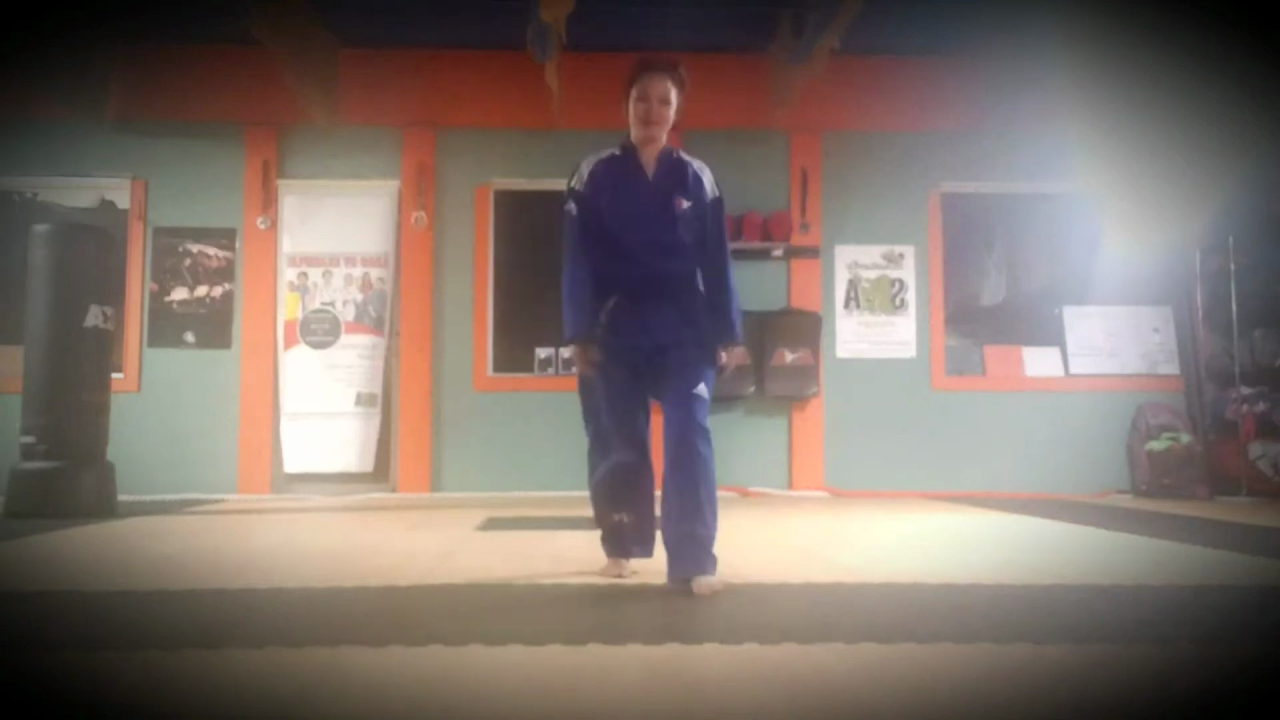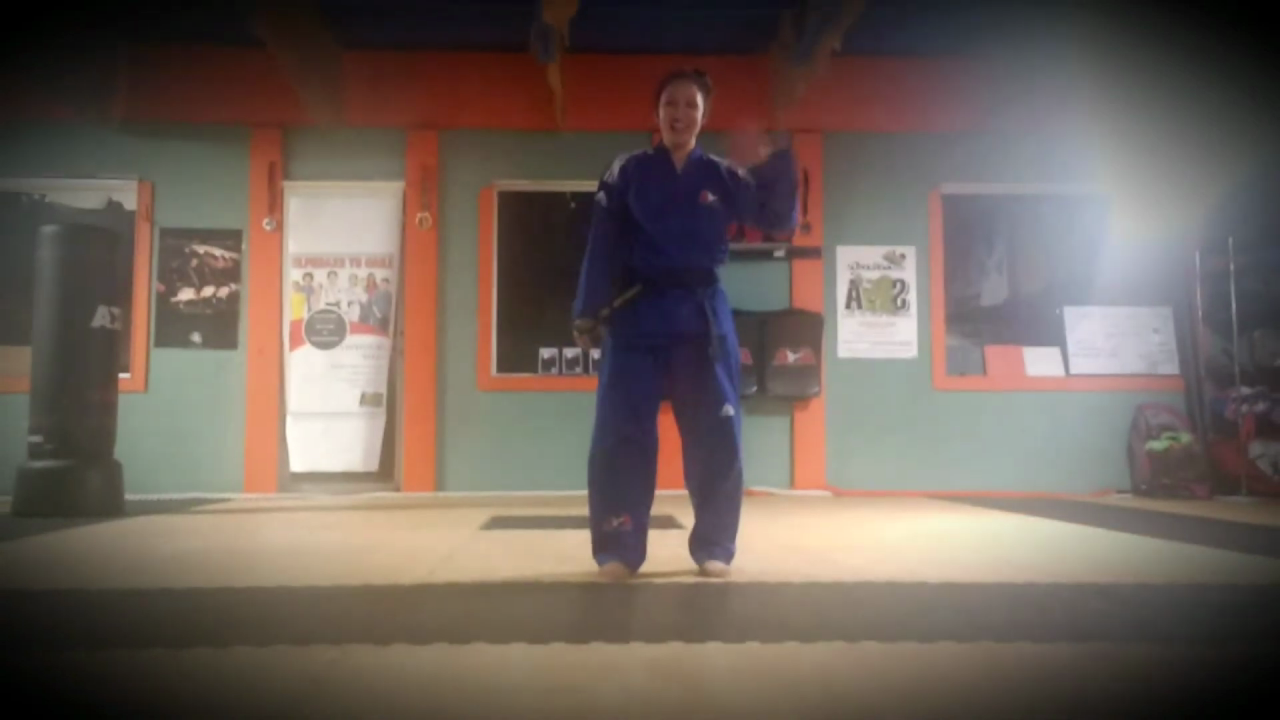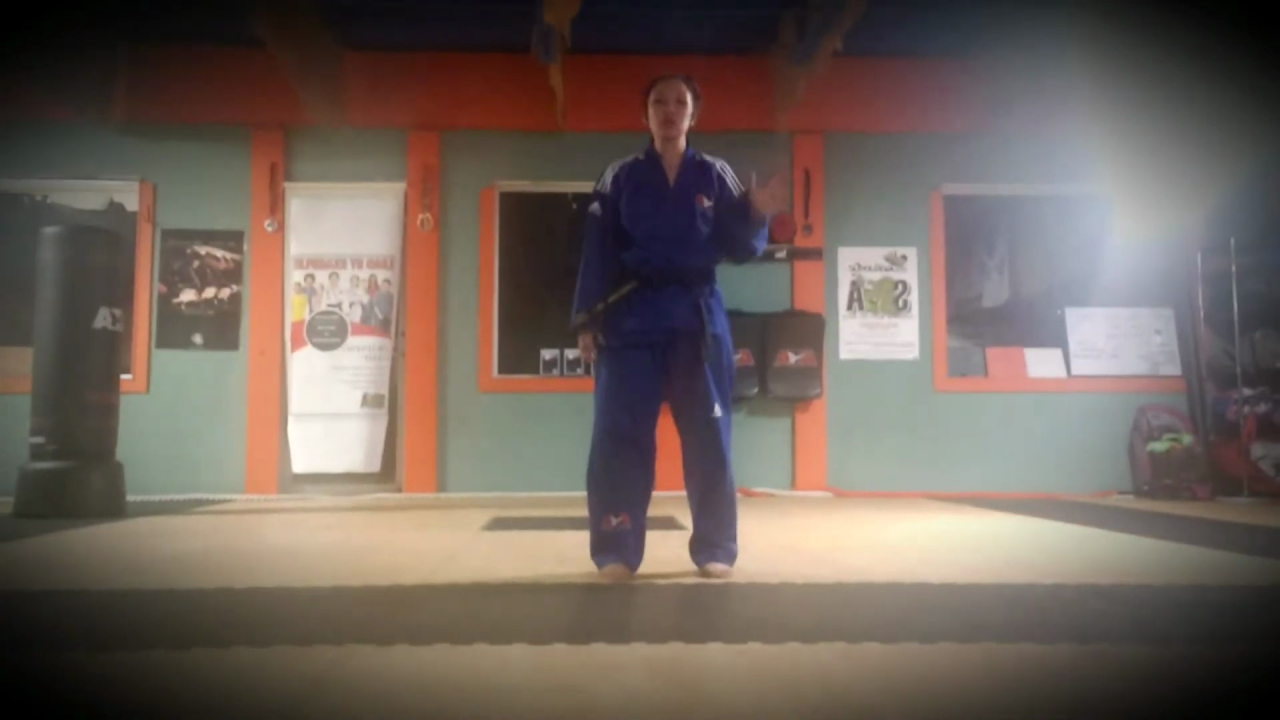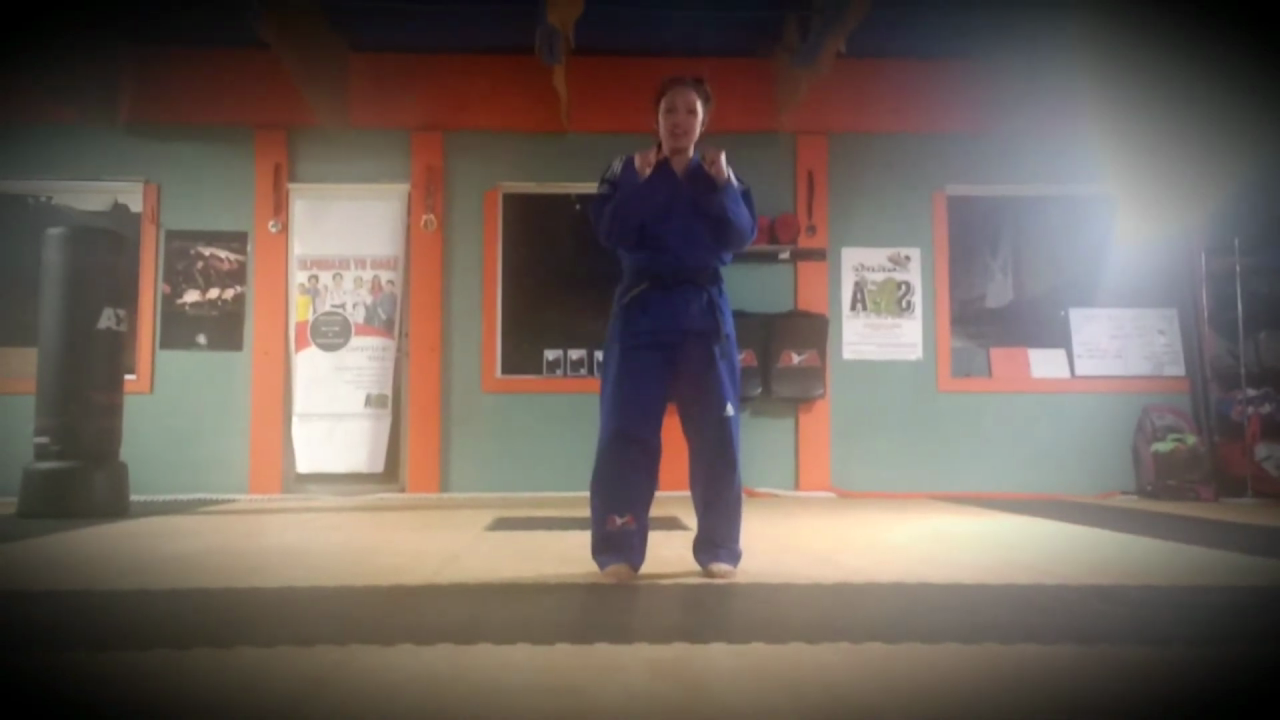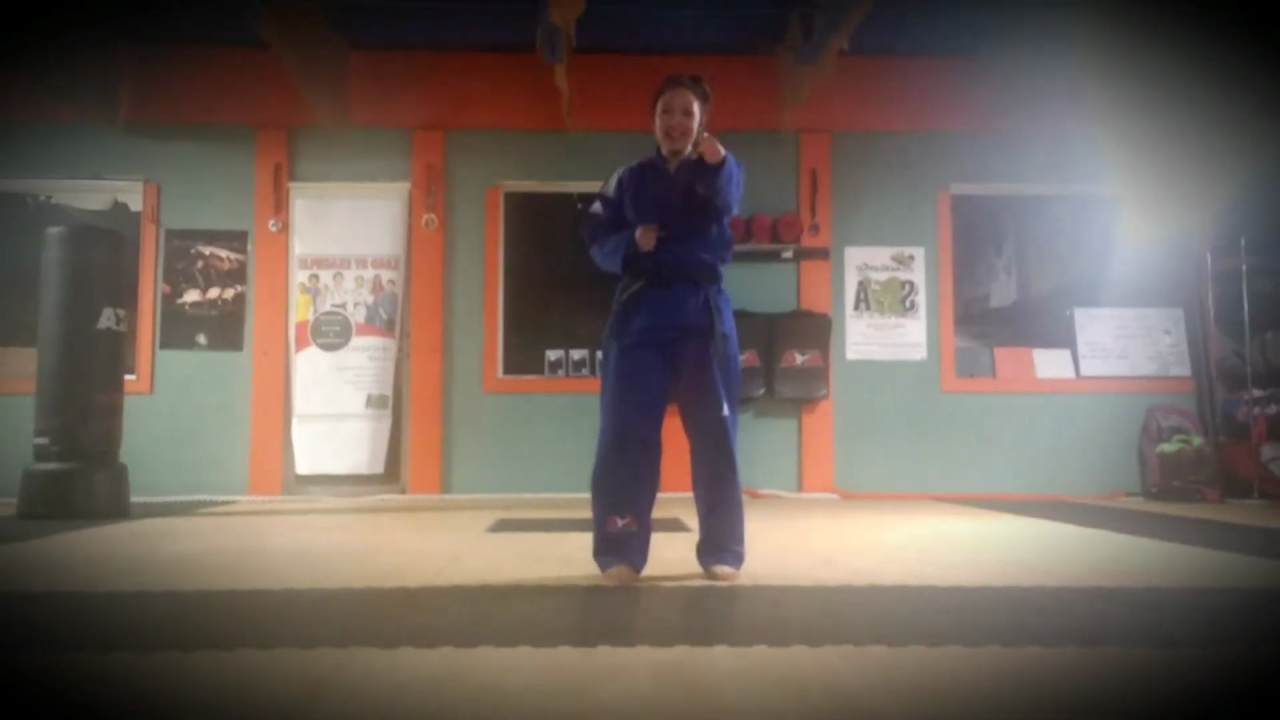
dt=1s
person 1, frame 1
left shoulder: (696, 177)
right shoulder: (596, 175)
left elbow: (714, 256)
right elbow: (579, 258)
left wrist: (725, 329)
right wrist: (580, 332)
left hip: (684, 323)
right hip: (617, 324)
left knee: (691, 435)
right knee: (617, 441)
left ankle: (693, 562)
right ankle: (622, 546)
person 1, frame 2
left shoulder: (723, 177)
right shoulder: (626, 172)
left elbow: (781, 218)
right elbow: (603, 247)
left wrist: (771, 163)
right wrist: (588, 312)
left hip: (703, 314)
right hip: (637, 314)
left knee: (715, 434)
right knee: (623, 434)
left ankle: (713, 547)
right ankle: (618, 549)
person 1, frame 3
left shoulder: (716, 176)
right shoulder: (619, 177)
left elbow: (740, 248)
right elbow: (599, 252)
left wrist: (756, 219)
right wrist: (590, 318)
left hip: (698, 312)
right hip: (632, 314)
left knee: (708, 432)
right knee: (621, 433)
left ankle: (714, 548)
right ankle: (617, 549)
person 1, frame 4
left shoulder: (720, 173)
right shoulder: (626, 170)
left elbow: (742, 235)
right elbow: (608, 232)
left wrist: (721, 184)
right wrist: (638, 180)
left hip: (704, 310)
right hip: (643, 308)
left knee: (716, 432)
right knee: (627, 431)
left ankle: (718, 548)
right ankle: (618, 549)
person 1, frame 5
left shoulder: (715, 170)
right shoulder: (628, 179)
left elbow: (725, 199)
right elbow: (598, 242)
left wrist: (717, 163)
right wrist: (630, 243)
left hip: (703, 310)
right hip: (641, 310)
left knee: (714, 432)
right knee: (626, 433)
left ankle: (721, 550)
right ankle: (620, 552)
